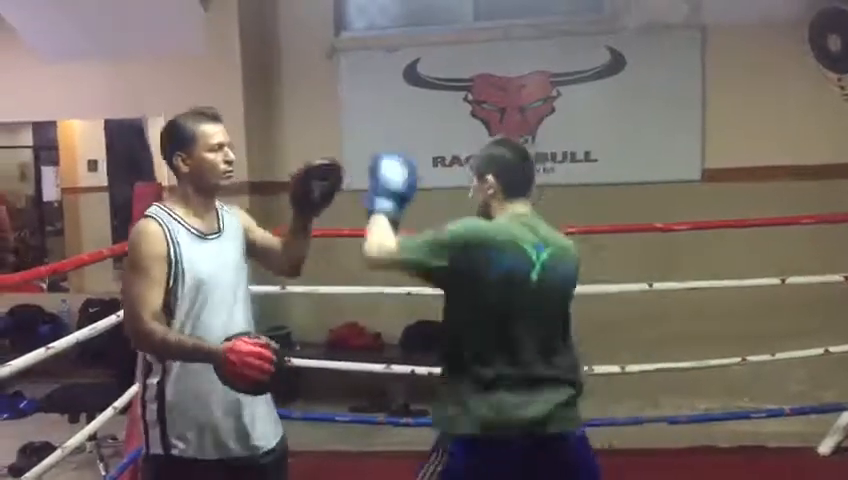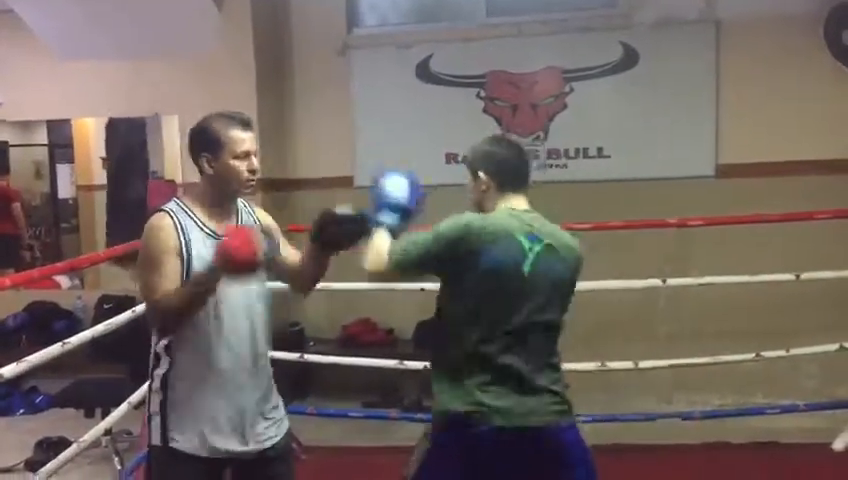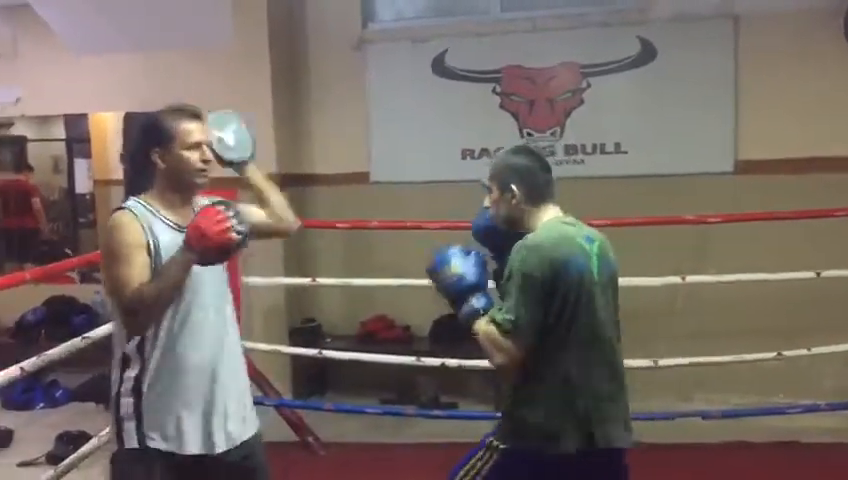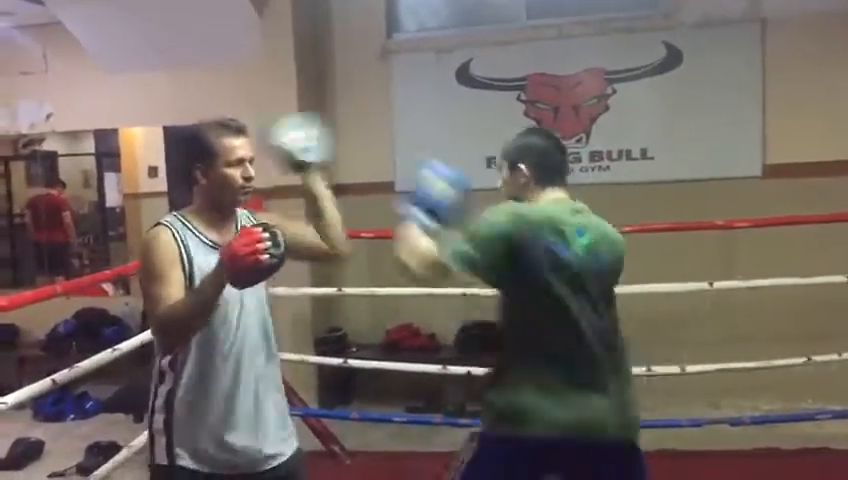
dt=1s
person 1, frame 1
left shoulder: (234, 219)
right shoulder: (153, 233)
left elbow: (289, 263)
right elbow: (141, 329)
left wrist: (303, 215)
right wrist: (218, 352)
right hip: (182, 426)
person 1, frame 2
left shoulder: (256, 218)
right shoulder: (167, 227)
left elbow: (299, 278)
right elbow: (163, 316)
left wrist: (324, 245)
right wrist: (217, 269)
right hip: (188, 415)
person 1, frame 3
left shoulder: (211, 212)
right shoulder: (128, 223)
left elbow: (287, 224)
right elbow: (136, 313)
left wrist: (247, 169)
right wrist: (190, 251)
left hip: (222, 404)
right hip: (155, 417)
person 1, frame 4
left shoulder: (255, 225)
right shoulder: (167, 239)
left elbow: (336, 248)
right elbow: (168, 329)
left wrist: (314, 180)
right wrist: (224, 272)
person 2, frame 1
left shoulder: (472, 239)
right shoulder: (566, 251)
left elbow: (378, 253)
left wrist: (382, 203)
left hip: (485, 428)
right hip: (555, 421)
person 2, frame 2
left shoulder: (468, 233)
right shoulder: (568, 249)
left elbow: (377, 265)
left wrist: (386, 220)
left hip: (473, 419)
right hip: (546, 416)
person 2, frame 3
left shoulder: (535, 250)
right shoulder: (595, 243)
left elbow: (506, 355)
left wrist: (470, 300)
right wrist: (508, 264)
left hip: (540, 435)
right hip: (605, 428)
person 2, frame 4
left shoulder: (515, 222)
right shoulder: (609, 239)
left elbow: (420, 261)
left wrist: (419, 211)
left hip: (527, 423)
right hip: (608, 425)
